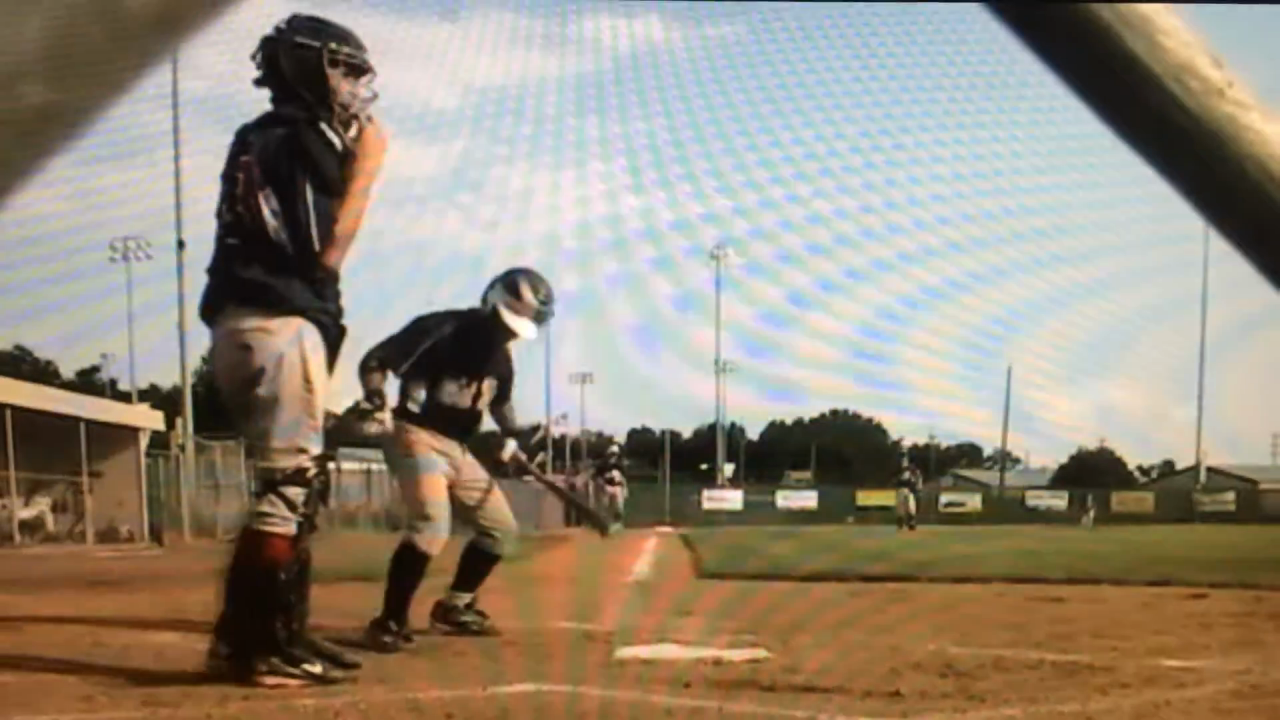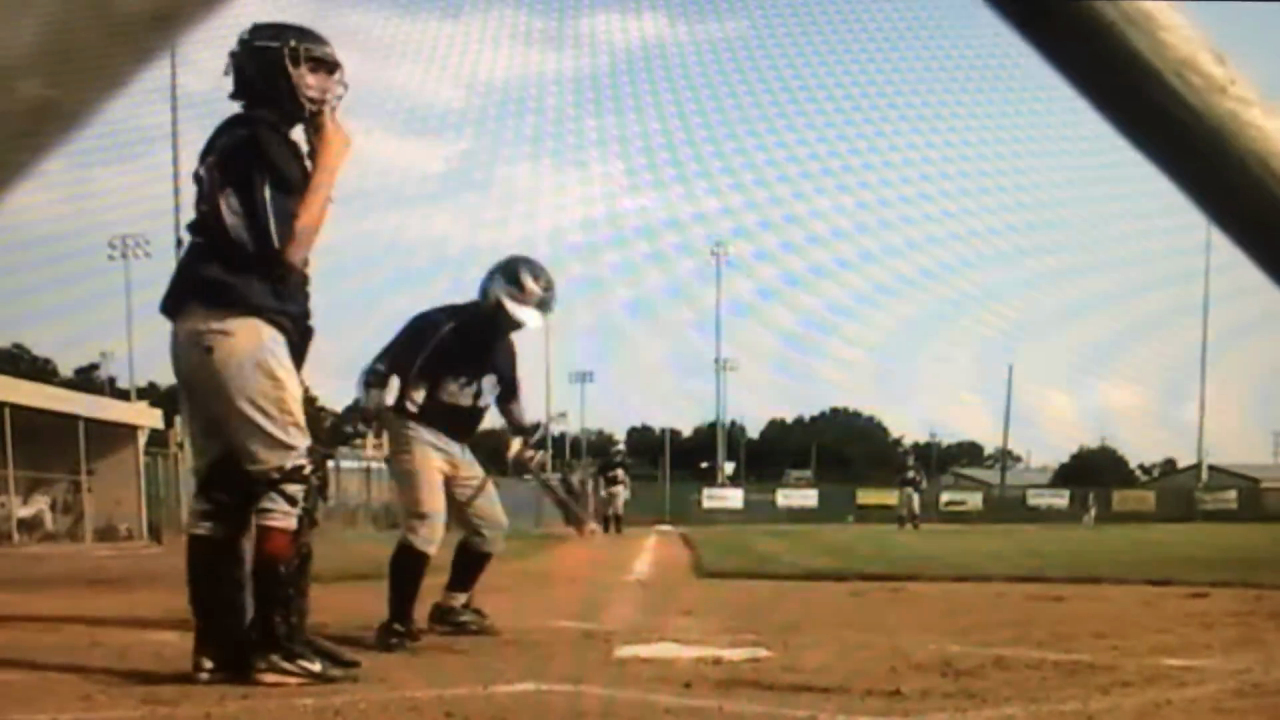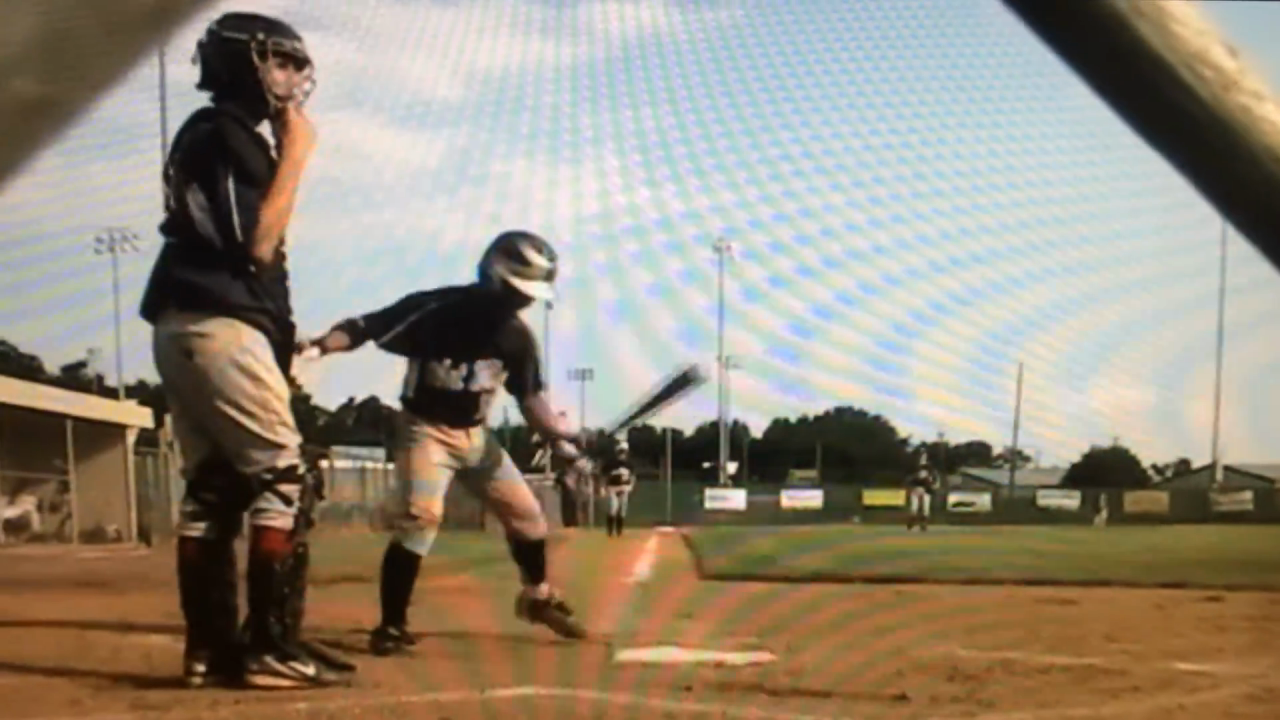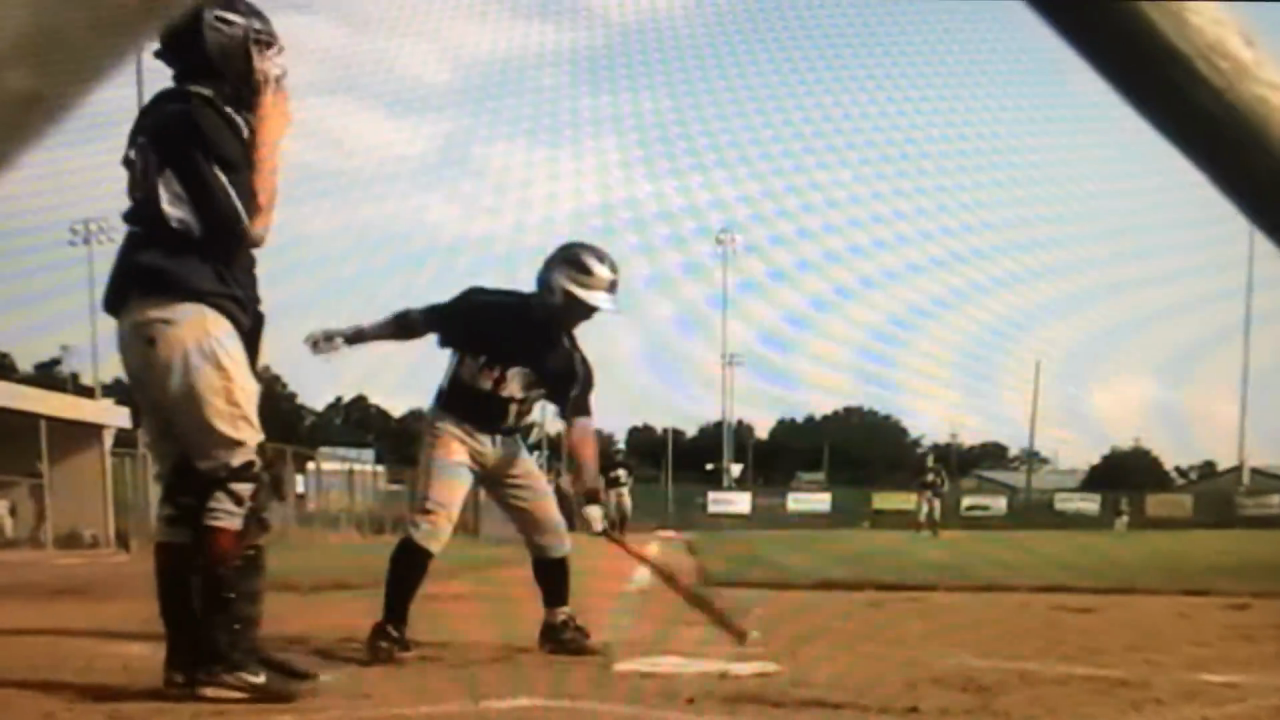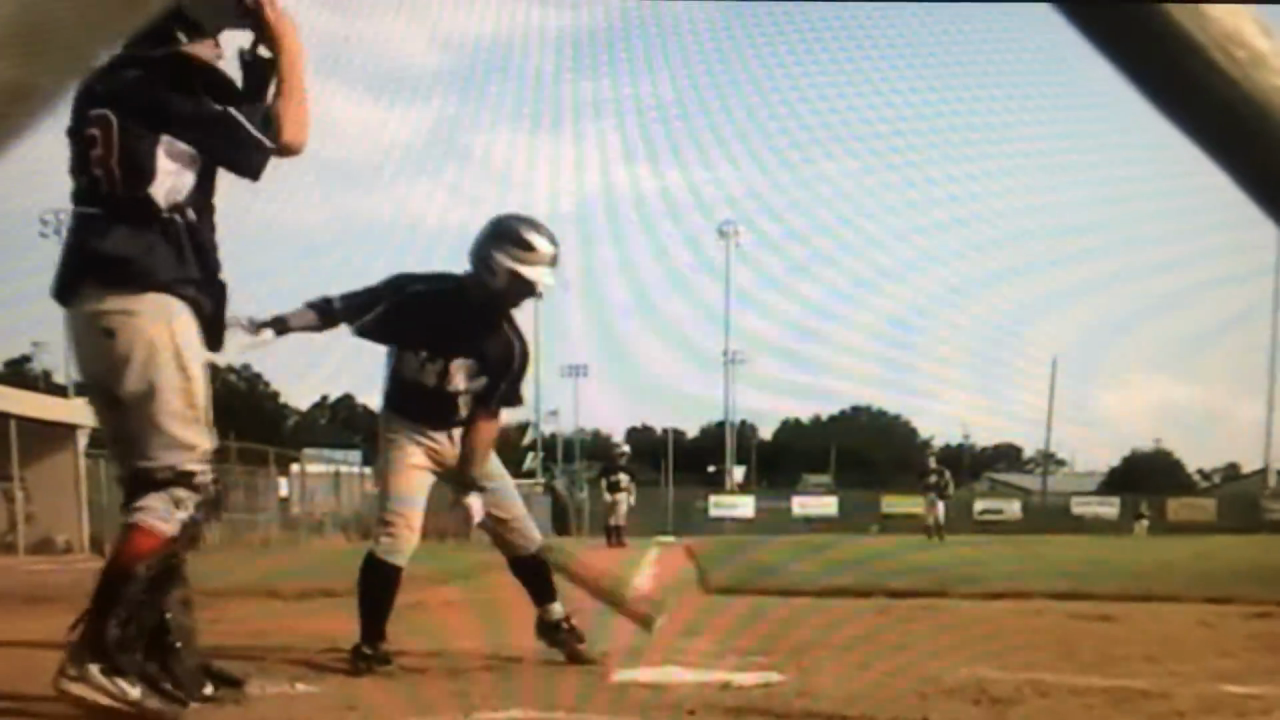
dt=0.4s
person 1, frame 1
left shoulder: (252, 141)
right shoulder: (302, 142)
right elbow: (325, 251)
left wrist: (345, 164)
right wrist: (365, 168)
left hip: (235, 325)
right hip: (281, 326)
left knee: (282, 482)
right knee: (291, 482)
left ankle: (240, 636)
right ankle: (277, 646)
person 1, frame 2
left shoulder: (234, 140)
right shoulder: (263, 141)
right elbow: (289, 249)
left wrist: (315, 165)
right wrist: (327, 164)
left hip: (203, 325)
right hip: (243, 326)
left knee: (220, 487)
right knee: (288, 479)
left ankle: (219, 643)
right ankle: (278, 645)
person 1, frame 3
left shoulder: (208, 135)
right shoulder: (226, 135)
left elbow: (244, 233)
right elbow: (257, 244)
left wrist: (284, 156)
right wrist: (294, 157)
left hip: (186, 327)
right hip: (221, 326)
left knee: (212, 488)
right knee: (283, 478)
left ankle: (211, 648)
right ankle: (271, 647)
person 1, frame 4
left shoulder: (167, 117)
right shoulder: (198, 118)
right elbow: (251, 227)
left wrist: (256, 135)
right wrist: (269, 137)
left hip: (152, 316)
right hip: (189, 313)
left knee: (186, 487)
right knee: (238, 477)
left ankle: (191, 654)
right ankle: (227, 655)
person 1, frame 5
left shoulder: (103, 86)
right shoulder: (176, 84)
right elbow: (289, 138)
left wrist: (247, 75)
left hip: (94, 302)
right hip: (149, 302)
left knee: (151, 481)
right knee: (181, 478)
left ankle: (170, 662)
right ankle: (100, 653)
person 2, frame 1
left shoulder: (501, 357)
right shoulder: (439, 329)
left elbow: (499, 400)
right elbow: (373, 361)
left wrist: (511, 434)
right wrist: (377, 402)
left hip: (457, 448)
right hip: (417, 438)
left knee: (500, 527)
right knee: (432, 525)
left ankle: (455, 607)
right ankle: (391, 622)
person 2, frame 2
left shoulder: (504, 348)
right shoulder: (437, 327)
left elbow: (507, 396)
right elbow: (379, 371)
left wrist: (523, 432)
right wrist: (372, 417)
left hip: (457, 444)
right hip: (416, 435)
left knee: (490, 524)
right knee: (427, 523)
left ankle: (452, 607)
right ankle: (398, 623)
person 2, frame 3
left shoulder: (517, 335)
right shoulder: (431, 309)
left elbow: (530, 394)
right elbow: (362, 328)
left wrist: (558, 436)
right wrist: (320, 346)
left hip: (475, 435)
right hip: (425, 429)
left knee: (527, 513)
right knee: (419, 523)
left ankle: (538, 598)
right ankle: (392, 626)
person 2, frame 4
left shoulder: (569, 359)
right shoulder: (485, 308)
left elbow: (579, 425)
right elbow: (416, 321)
left wrist: (590, 492)
right wrist: (350, 336)
left hip: (505, 442)
right hip: (453, 430)
left knee: (551, 529)
right knee: (432, 523)
left ankle: (558, 623)
right ankle: (391, 628)
person 2, frame 5
left shoulder: (508, 342)
right shoulder: (415, 296)
left elbow: (486, 417)
right elbow: (337, 309)
left wrist: (473, 483)
right wrist: (279, 325)
left hip: (465, 437)
right hip: (408, 431)
left knee: (518, 527)
right knee: (397, 534)
left ankle: (553, 619)
right ankle: (371, 643)
